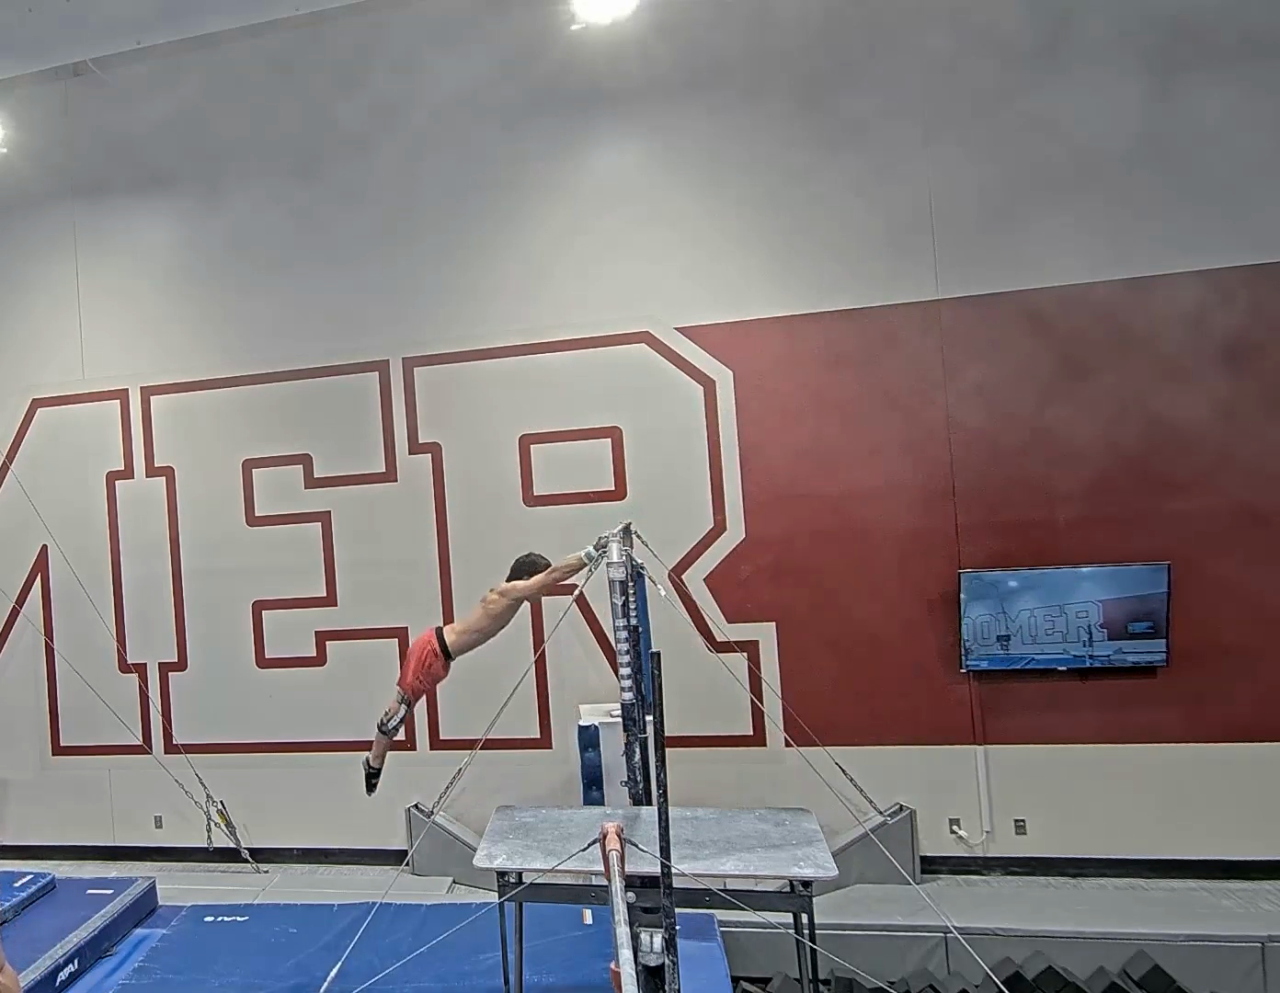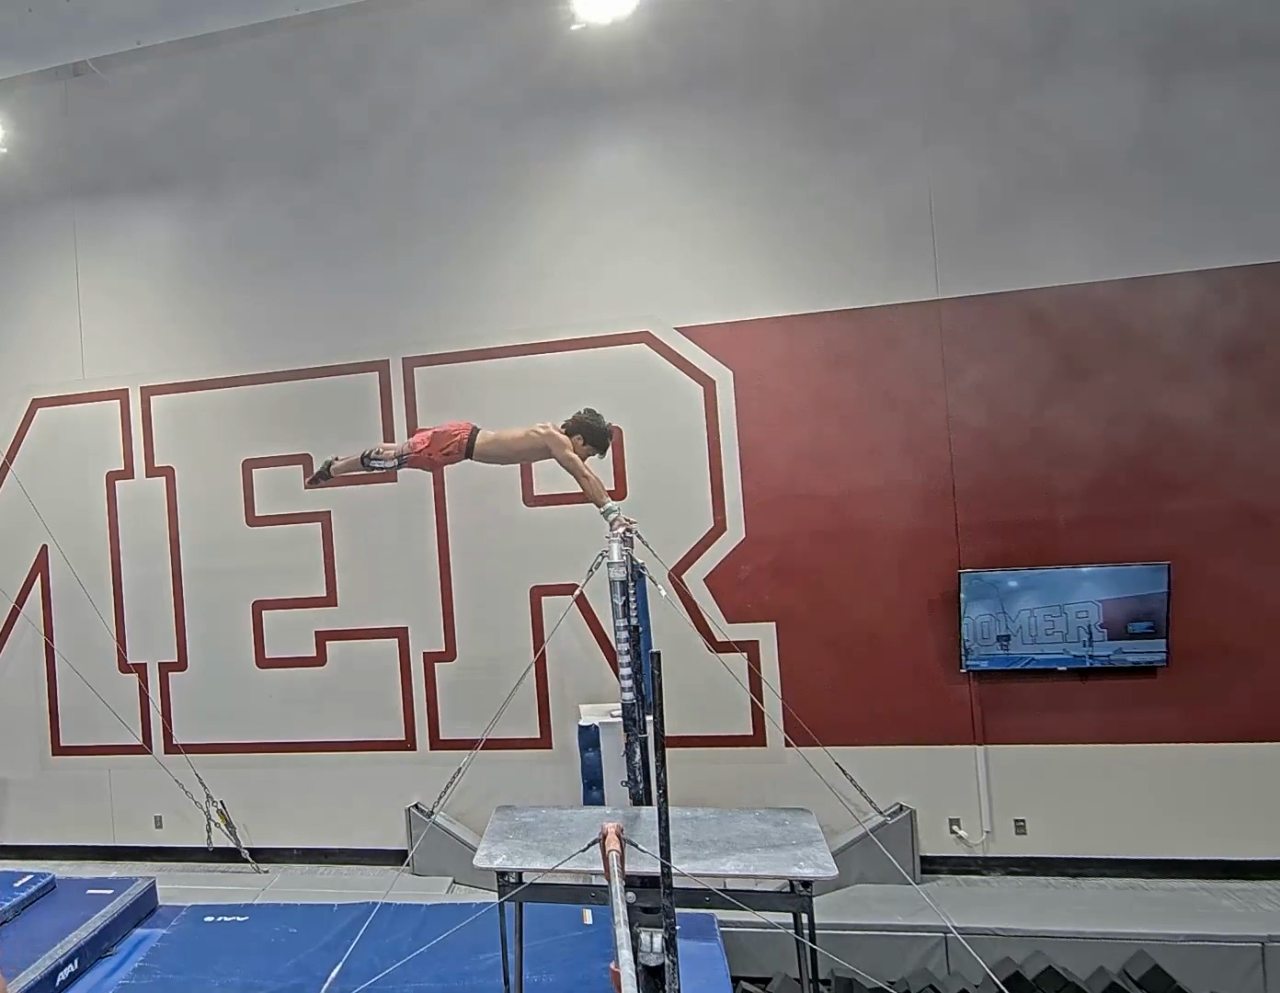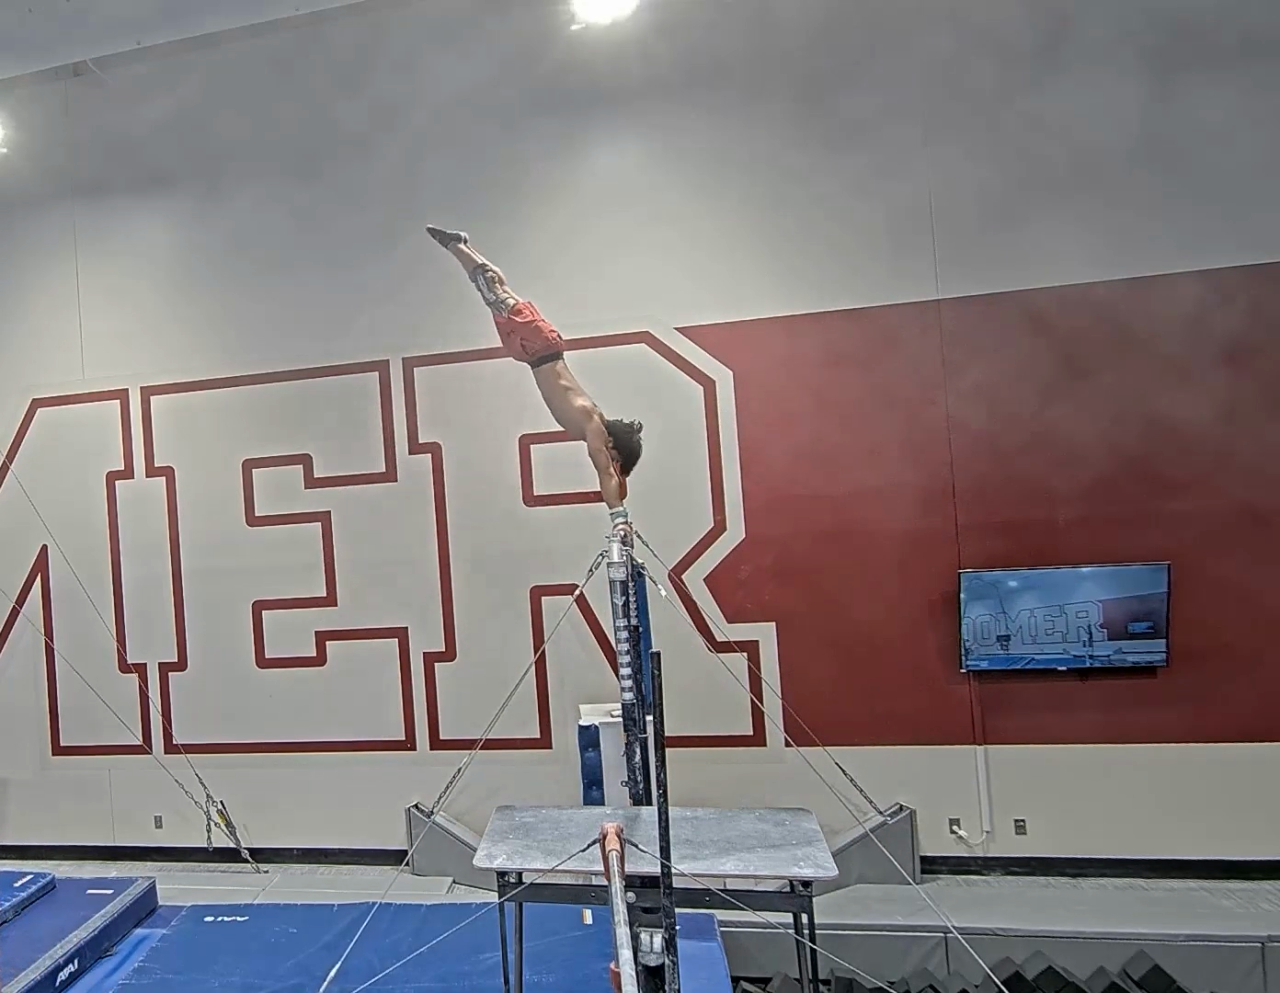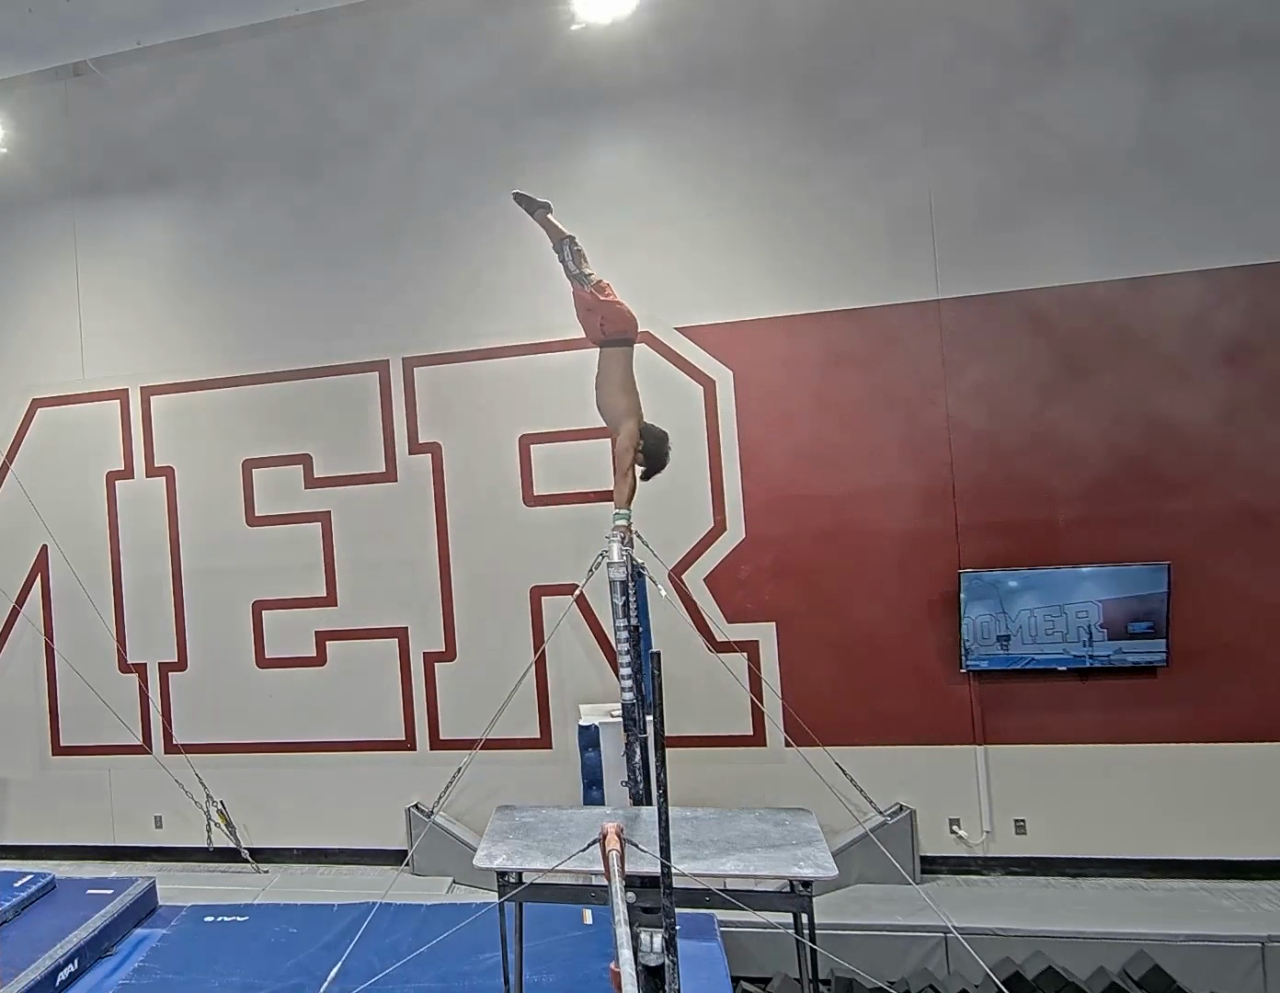
dt=0.3s
person 1, frame 1
left shoulder: (509, 592)
right shoulder: (509, 593)
left elbow: (549, 574)
right elbow: (552, 575)
right wrist: (594, 551)
left hip: (436, 648)
right hip: (432, 651)
left knee: (403, 704)
right knee: (402, 705)
left ankle: (375, 761)
right ankle: (374, 763)
person 1, frame 2
left shoulder: (558, 437)
right shoulder: (557, 442)
left elbow: (584, 477)
right elbow: (587, 478)
left wrist: (608, 511)
right wrist: (612, 513)
left hip: (464, 437)
right hip: (457, 441)
left knee: (393, 457)
right knee: (391, 458)
left ankle: (337, 465)
right ankle: (335, 467)
person 1, frame 3
left shoulder: (595, 425)
right shoulder: (593, 428)
left elbow: (612, 477)
right elbow: (608, 477)
left wrist: (621, 518)
right wrist: (620, 519)
left hip: (543, 348)
right hip: (535, 342)
left knee: (501, 296)
right knee: (496, 295)
right ankle: (456, 242)
person 1, frame 4
left shoulder: (633, 427)
right shoulder: (629, 431)
left elbow: (627, 477)
right elbow: (624, 476)
right wrist: (621, 521)
left hip: (616, 332)
right hip: (613, 330)
right knee: (579, 273)
